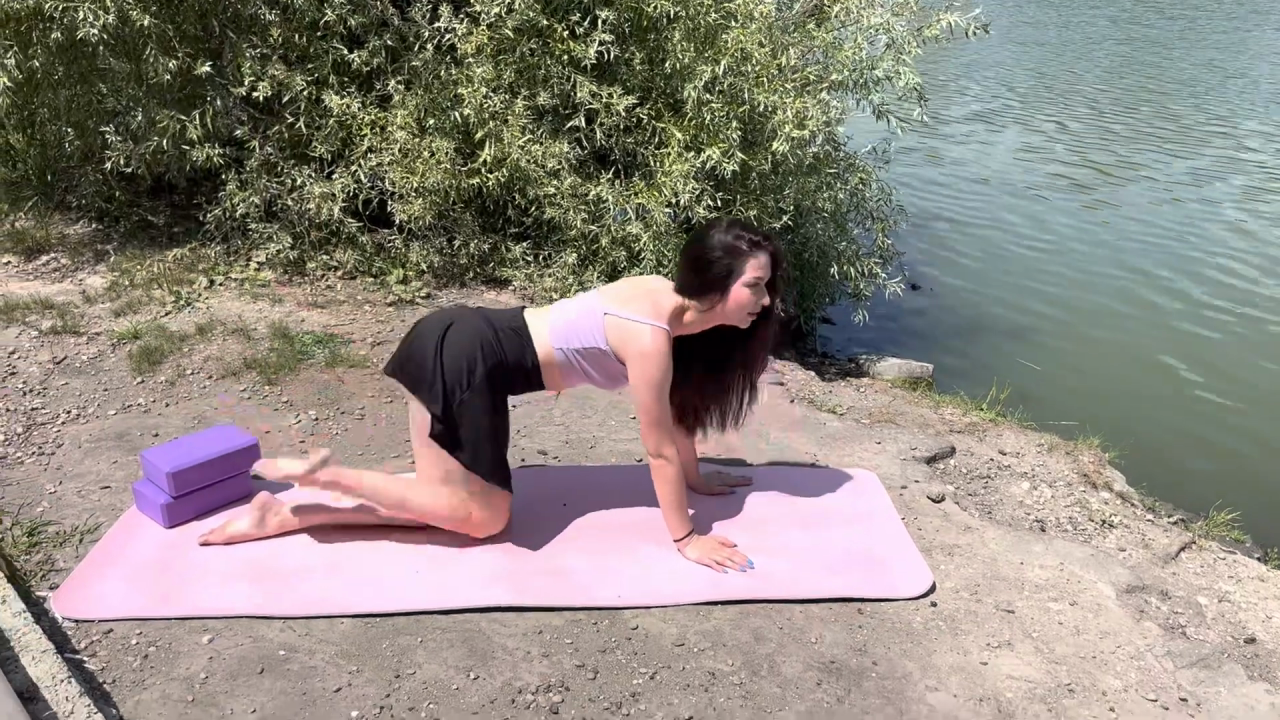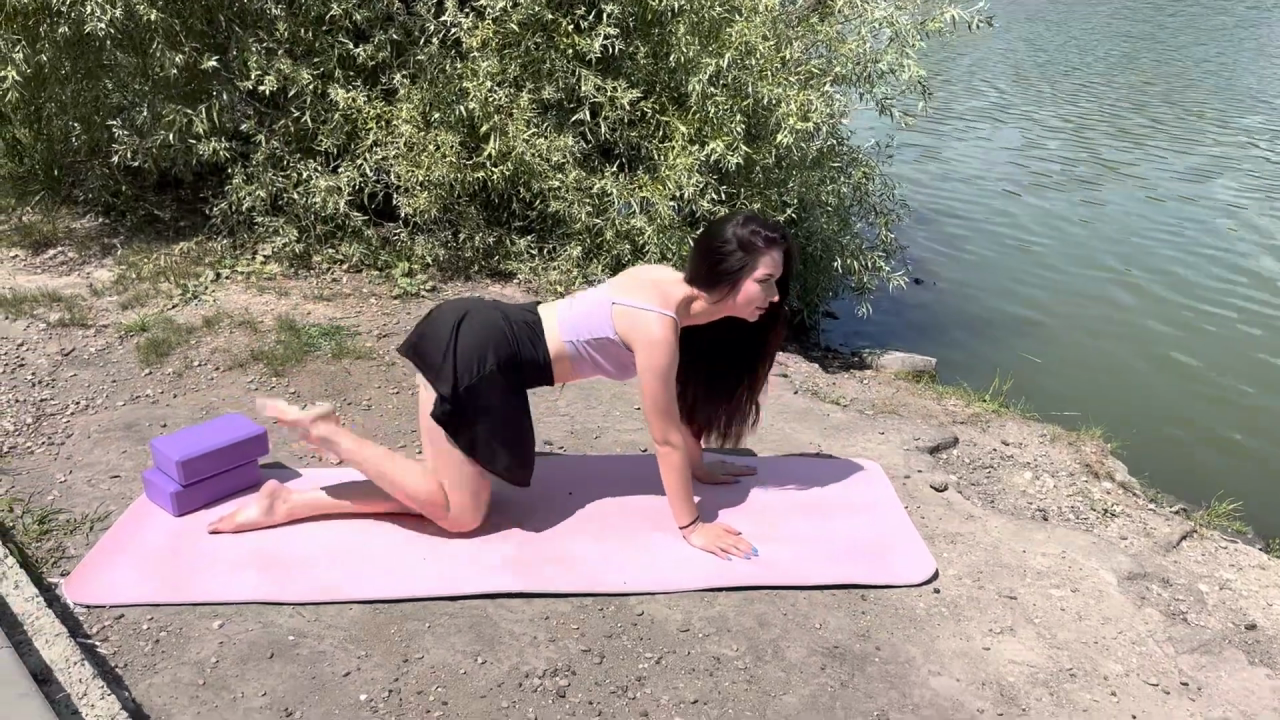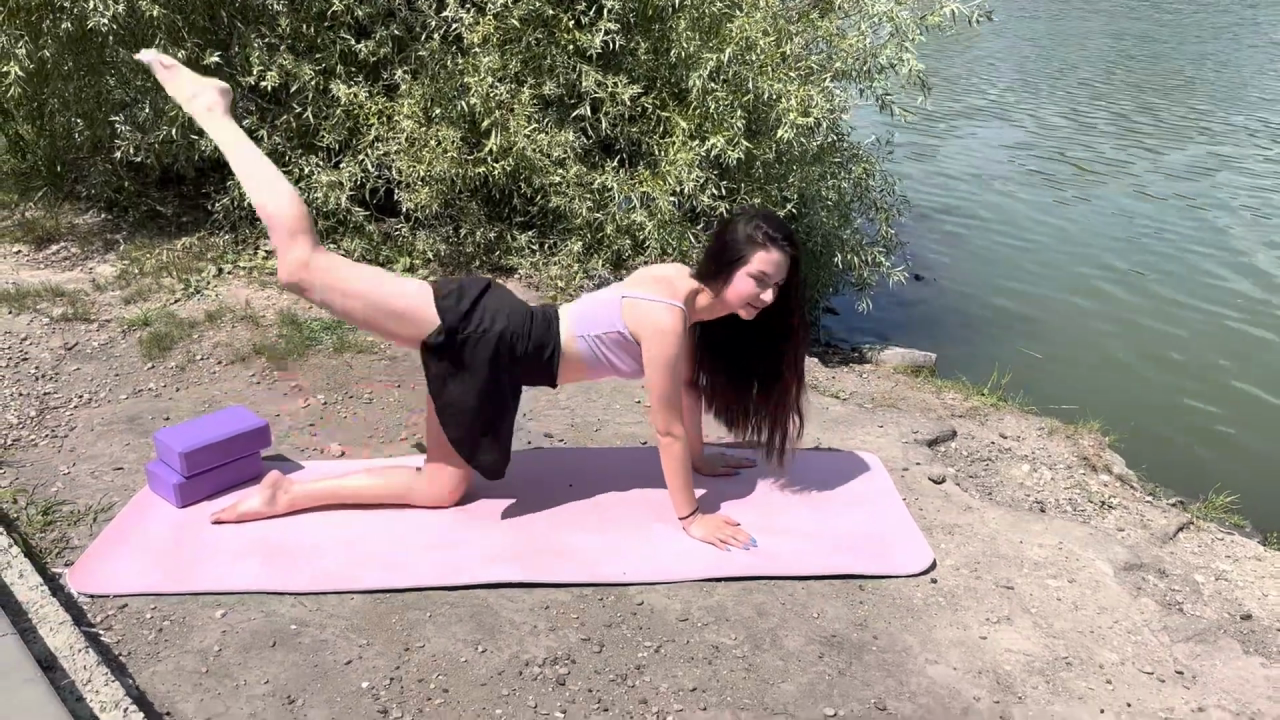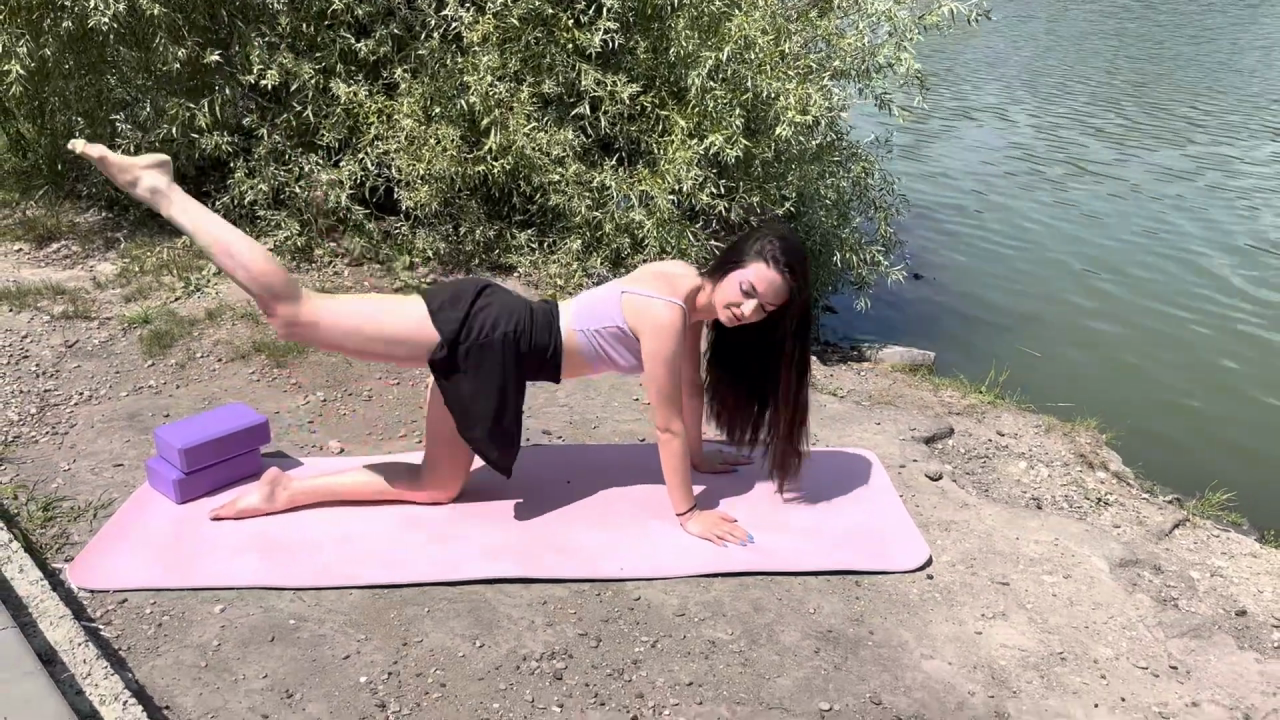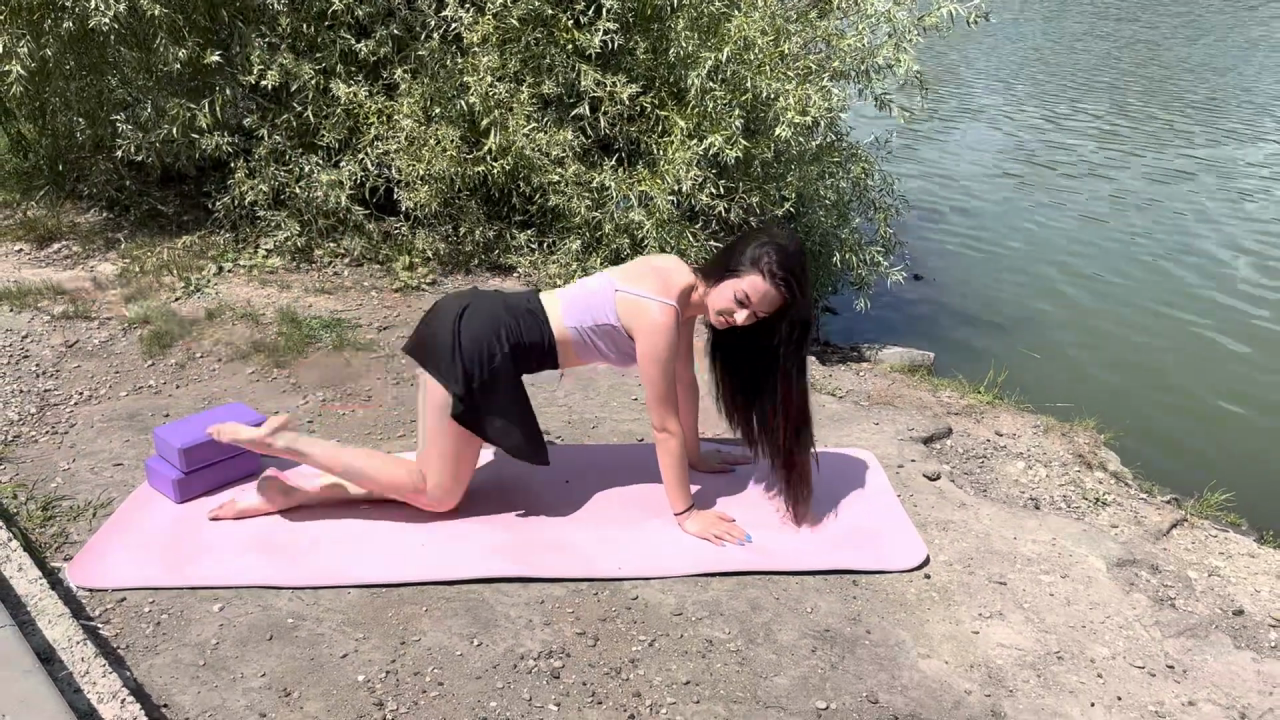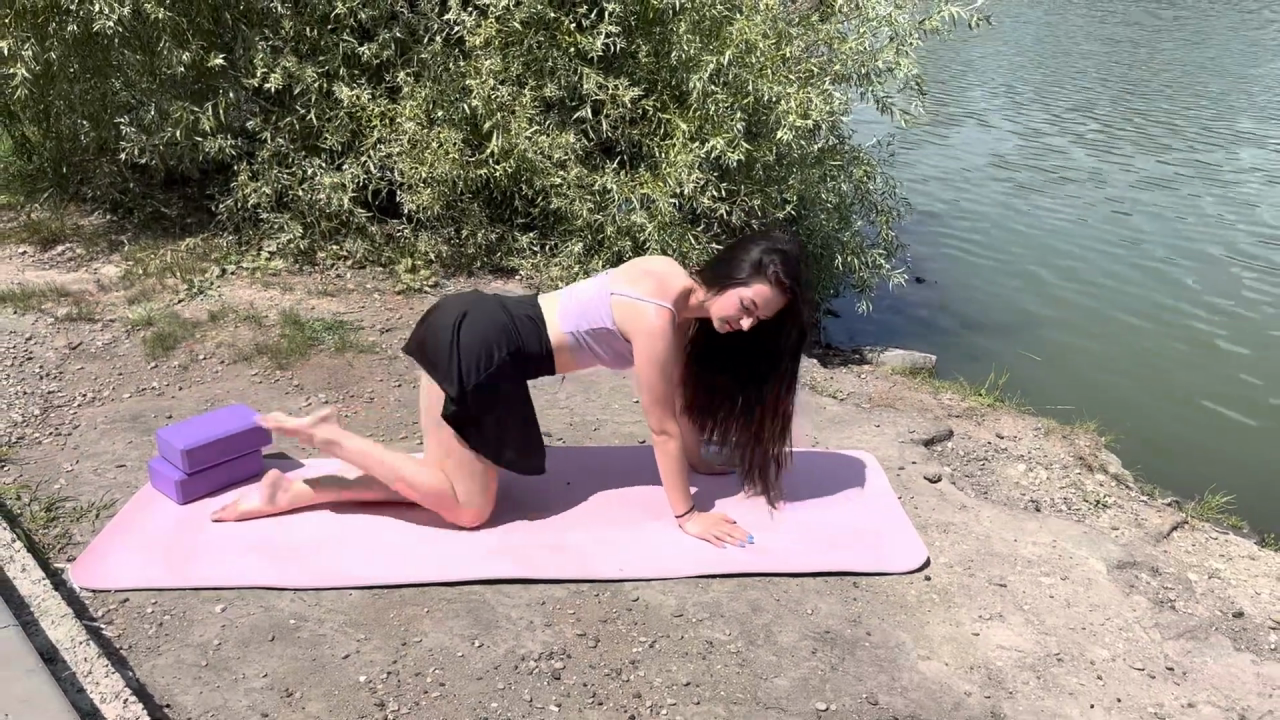
dt=0.4s
person 1, frame 1
left shoulder: (666, 296)
right shoulder: (650, 338)
left elbow: (677, 405)
right elbow: (659, 448)
left wrist: (695, 477)
right wrist: (685, 536)
left hip: (462, 339)
right hip: (466, 361)
left knee: (439, 501)
right knee: (483, 518)
left ankle: (276, 514)
right ankle: (326, 475)
person 1, frame 2
left shoulder: (675, 286)
right shoulder: (658, 324)
left elbow: (684, 398)
right elbow: (665, 436)
left wrist: (699, 466)
right wrist: (689, 524)
left hip: (471, 332)
right hip: (478, 352)
left knee: (447, 497)
right knee: (459, 514)
left ankle: (284, 502)
right ankle: (325, 431)
person 1, frame 3
left shoulder: (683, 290)
right shoulder: (666, 319)
left elbow: (686, 393)
right elbow: (668, 431)
left wrist: (699, 460)
right wrist: (688, 515)
left hip: (488, 356)
right hip: (477, 330)
left knee: (438, 491)
right knee: (301, 256)
left ankle: (286, 495)
right ankle: (215, 111)
person 1, frame 4
left shoulder: (687, 284)
right shoulder: (668, 308)
left elbow: (683, 390)
right elbow: (667, 424)
left wrist: (699, 457)
right wrist: (688, 510)
left hip: (493, 361)
right hip: (484, 331)
left knee: (439, 485)
right knee: (291, 310)
left ankle: (284, 491)
right ankle: (161, 189)
person 1, frame 5
left shoulder: (681, 276)
right shoulder: (660, 311)
left elbow: (683, 383)
right elbow: (666, 423)
left wrist: (697, 456)
right wrist: (684, 511)
left hip: (478, 321)
right hip: (475, 343)
left knee: (443, 480)
right knee: (435, 493)
left ankle: (282, 487)
right ankle: (286, 441)
person 1, frame 6
left shoulder: (676, 280)
right shoulder: (657, 316)
left elbow: (683, 387)
right elbow: (663, 425)
left wrist: (696, 456)
right wrist: (685, 512)
left hip: (473, 324)
right hip: (479, 347)
left knee: (446, 481)
right knee: (468, 507)
left ankle: (286, 491)
right ankle: (330, 436)
